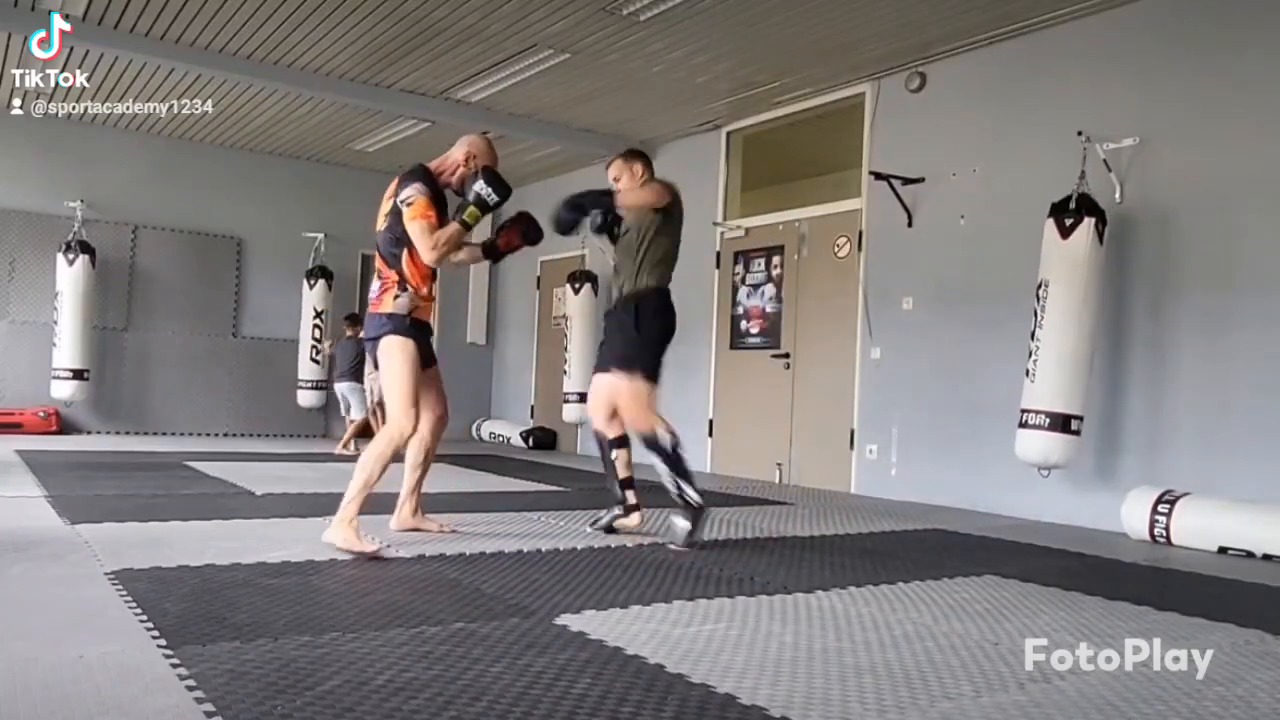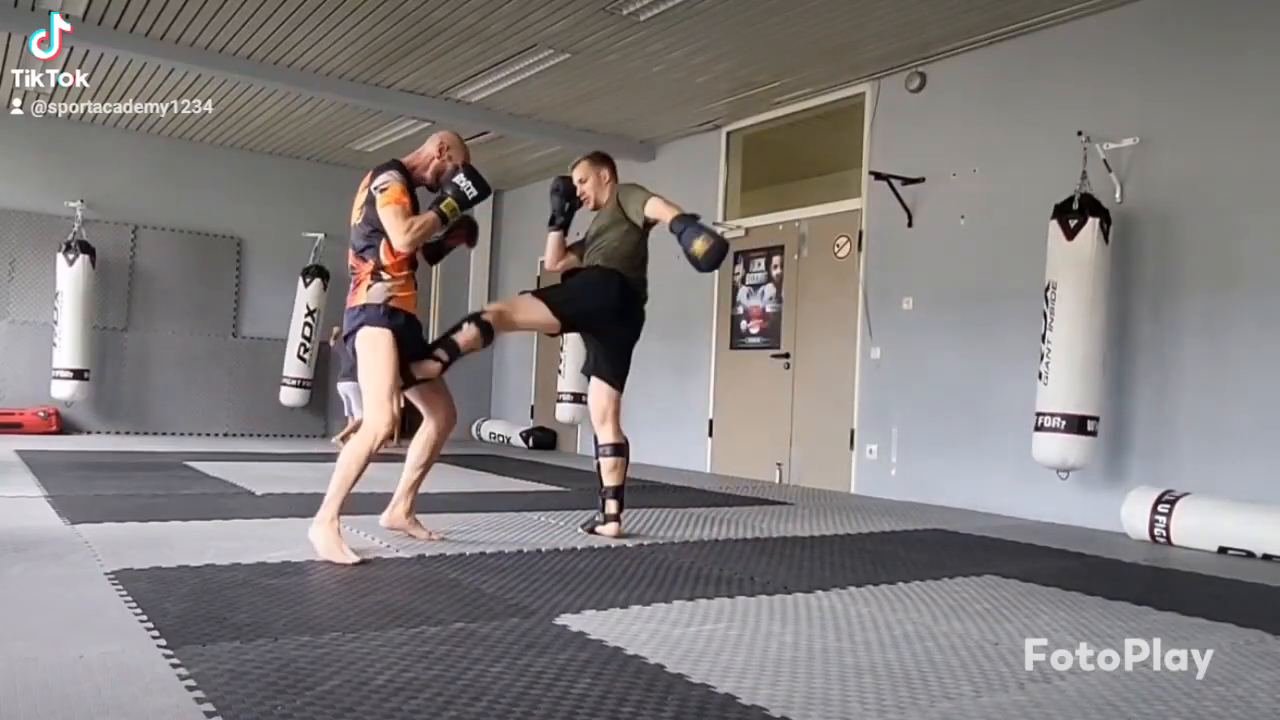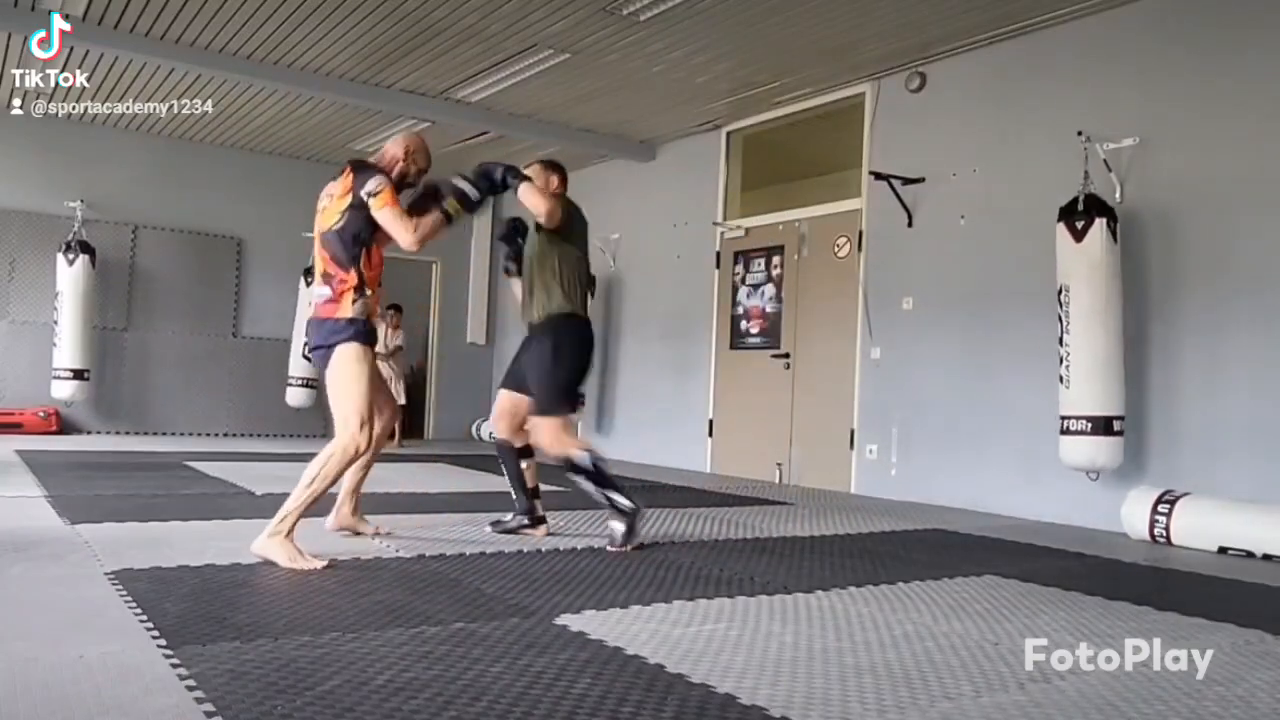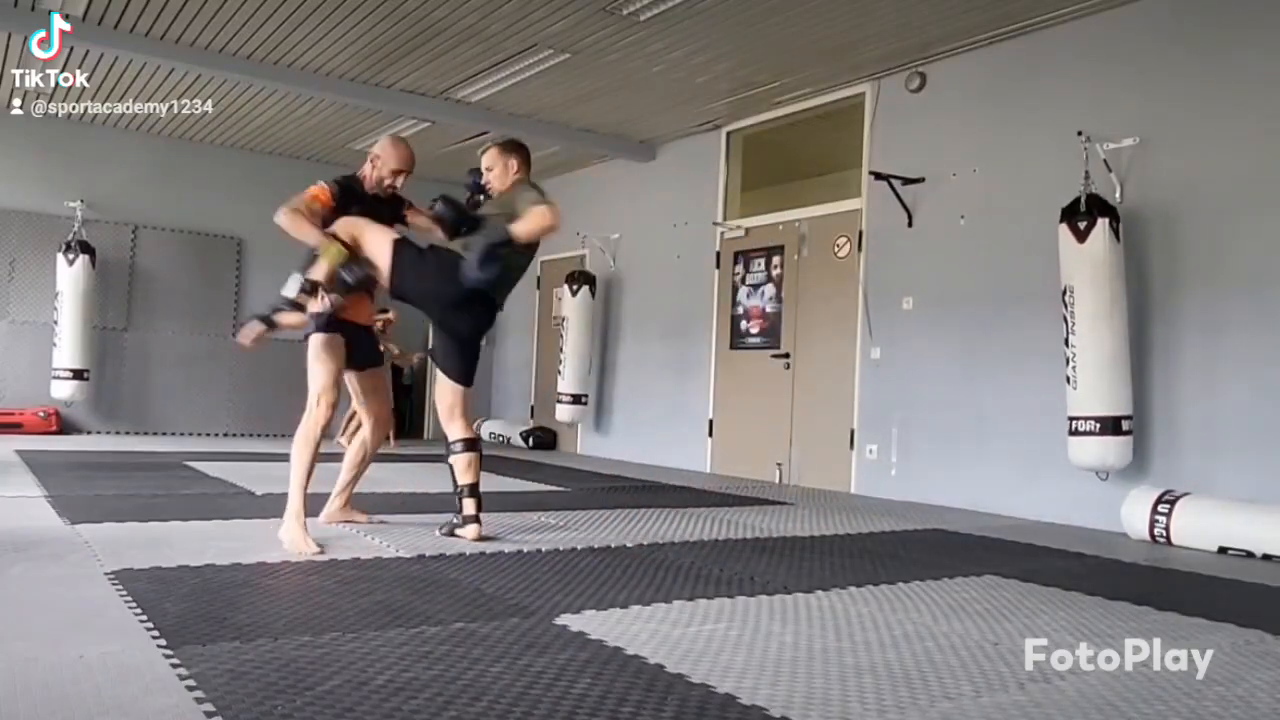
dt=0.4s
person 1, frame 1
left shoulder: (431, 192)
right shoulder: (415, 186)
left elbow: (448, 253)
right elbow: (430, 252)
left wrist: (496, 247)
right wrist: (474, 208)
left hip: (414, 321)
right hip: (395, 319)
left knee: (436, 414)
right knee: (403, 422)
left ankle: (408, 510)
right ankle: (343, 523)
person 1, frame 2
left shoulder: (395, 184)
right shoulder: (389, 176)
right elbow: (402, 234)
left wrist: (441, 243)
right wrist: (451, 203)
left hip: (395, 315)
right hip: (375, 312)
left knee: (442, 413)
right knee: (382, 419)
left ankle: (399, 509)
right ankle: (325, 522)
person 1, frame 3
left shoulder: (344, 186)
right shoulder: (372, 181)
right elbow: (411, 239)
left wrist: (417, 209)
right wrist: (451, 206)
left hip: (341, 323)
right hip: (345, 326)
left knee: (384, 413)
right knee: (355, 440)
left ankle: (345, 511)
right ankle: (277, 533)
person 1, frame 4
left shoulder: (392, 204)
right shoulder: (338, 191)
left elbow: (435, 227)
right elbow: (287, 215)
left hip: (365, 322)
right hip: (331, 317)
left knee: (380, 421)
right knee: (322, 407)
left ankle: (338, 503)
right ankle: (294, 517)
person 2, frame 1
left shoulder: (663, 193)
right shoulder: (634, 218)
left elbow: (649, 197)
left wrist: (593, 198)
right wrist: (609, 231)
left hip: (644, 311)
right hip: (624, 315)
left knee: (635, 409)
right knee: (601, 412)
left ankle: (690, 507)
right ankle: (627, 504)
person 2, frame 2
left shoulder: (625, 199)
right shoulder: (596, 233)
left elbow: (657, 206)
right elbow: (553, 262)
left wrist: (686, 225)
right wrist: (560, 217)
left hip: (601, 289)
right hip: (624, 312)
left knee: (501, 312)
right knee: (605, 419)
left ankle: (434, 361)
right ankle: (611, 513)
person 2, frame 3
left shoulder: (564, 211)
right shoulder: (537, 240)
left elbow: (544, 208)
right elbow: (526, 296)
left wrist: (511, 176)
right wrist: (513, 255)
left hip: (562, 337)
right hip: (544, 337)
left knee: (550, 441)
right knee: (503, 425)
left ankle: (622, 506)
right ankle: (529, 512)
person 2, frame 4
left shoulder: (522, 192)
left elbow: (547, 217)
left wrist: (500, 240)
right wrist: (457, 227)
left hip: (450, 276)
right hip: (473, 309)
left knee: (346, 229)
right knee: (452, 414)
left ankle: (301, 301)
right ankle: (468, 515)
